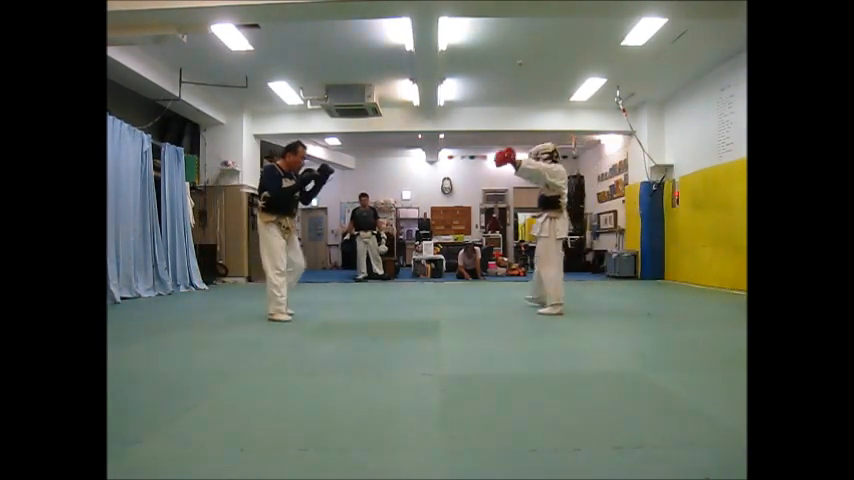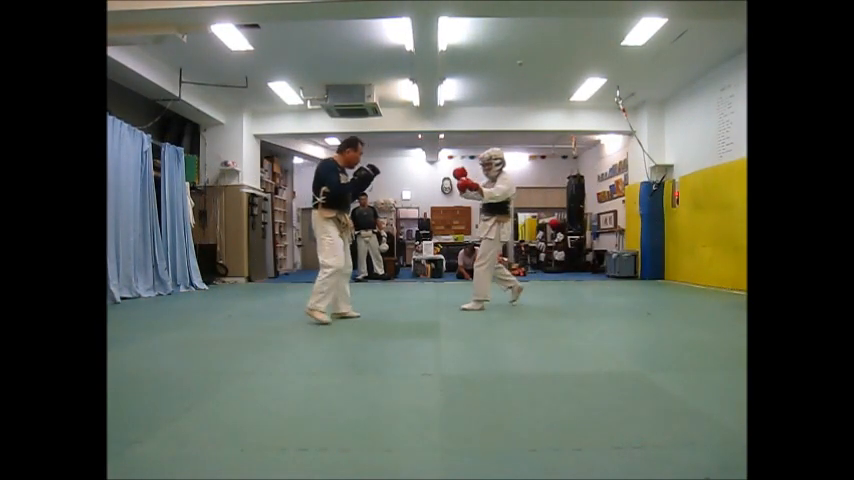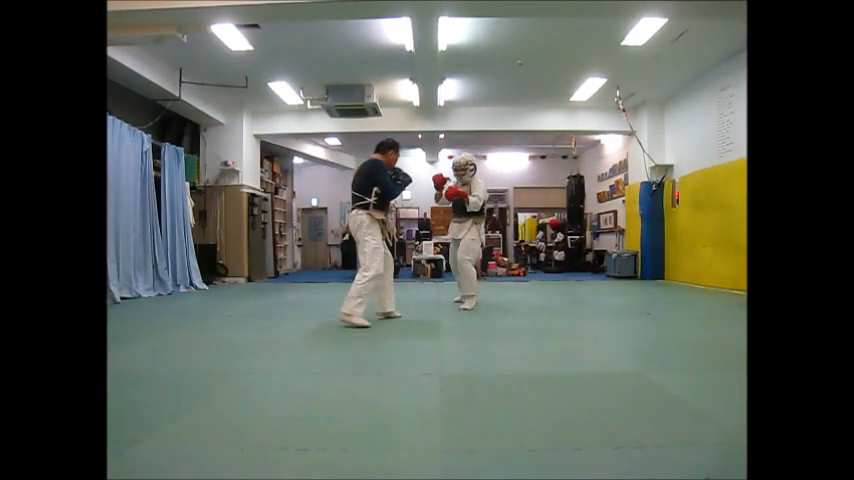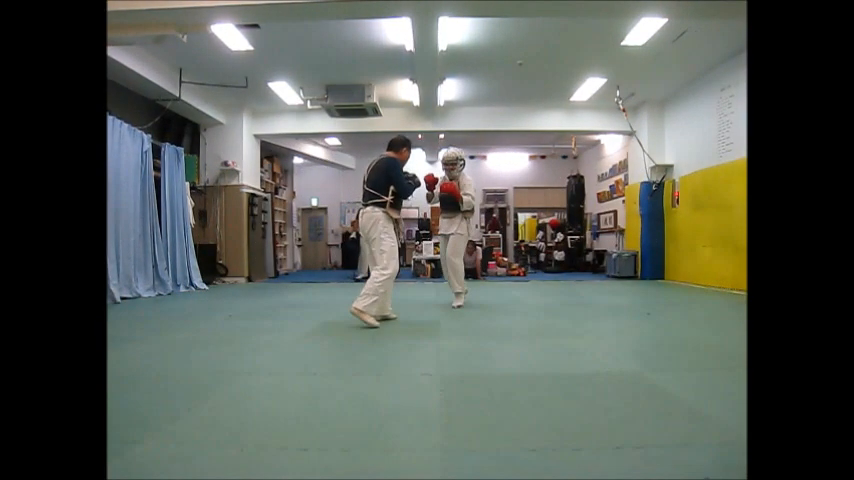
dt=0.7s
person 1, frame 1
left shoulder: (293, 174)
right shoulder: (270, 171)
left elbow: (305, 199)
right elbow: (277, 195)
left wrist: (319, 181)
right wrist: (301, 183)
left hip: (287, 225)
right hip: (271, 224)
left knee: (296, 265)
right knee: (277, 267)
left ankle: (280, 303)
right ankle: (275, 310)
person 1, frame 2
left shoulder: (341, 169)
right shoulder: (327, 165)
left elbow: (348, 196)
right elbow: (337, 190)
left wrist: (365, 181)
right wrist: (358, 180)
left hip: (340, 221)
right hip: (325, 219)
left knee: (345, 267)
right knee: (334, 264)
left ankle: (341, 308)
right ankle: (316, 306)
person 1, frame 3
left shoulder: (369, 166)
right shoulder: (376, 165)
right elbow: (390, 193)
left wrist: (394, 180)
right wrist: (403, 182)
left hip: (369, 221)
right hip: (366, 220)
left knee: (385, 263)
right knee: (371, 268)
left ankle: (386, 308)
right ankle: (350, 312)
person 1, frame 4
left shoulder: (377, 163)
right shoulder: (392, 163)
right elbow: (403, 193)
left wrist: (405, 181)
right wrist: (413, 183)
left hip: (371, 215)
right hip: (379, 217)
left knee: (383, 265)
right knee: (387, 267)
left ankle: (381, 310)
right ankle: (363, 307)
person 2, frame 1
left shoulder: (557, 171)
right shoulder: (548, 174)
left elbow: (533, 166)
right elbow: (528, 172)
left wrist: (512, 159)
right wrist: (513, 159)
left hip: (552, 223)
right hip: (547, 222)
left knee: (549, 264)
right knee: (541, 261)
left ankle: (556, 304)
right ankle: (540, 295)
person 2, frame 2
left shoulder: (505, 180)
right shoulder: (490, 182)
left elbow: (495, 194)
right elbow: (471, 194)
left wrist: (475, 186)
right wrist: (463, 182)
left hip: (497, 226)
right hip: (490, 225)
left knee: (483, 263)
right knee: (491, 263)
left ankle: (478, 301)
right ankle: (514, 286)
person 2, frame 3
left shoulder: (477, 184)
right shoulder: (454, 185)
left elbow: (476, 203)
right elbow: (440, 202)
left wrist: (462, 195)
right wrist: (439, 189)
left hip: (472, 227)
right hip: (457, 226)
left knee: (464, 259)
right knee: (455, 262)
left ankle: (470, 297)
right ankle: (465, 292)
person 2, frame 4
left shoulder: (465, 180)
right shoulder: (443, 180)
left elbow: (469, 203)
right elbow: (431, 200)
left wrist: (456, 195)
right wrist: (430, 189)
left hip: (460, 223)
right hip: (445, 222)
left knee: (453, 256)
right knee: (445, 258)
left ankle: (459, 293)
right ankle: (459, 289)
